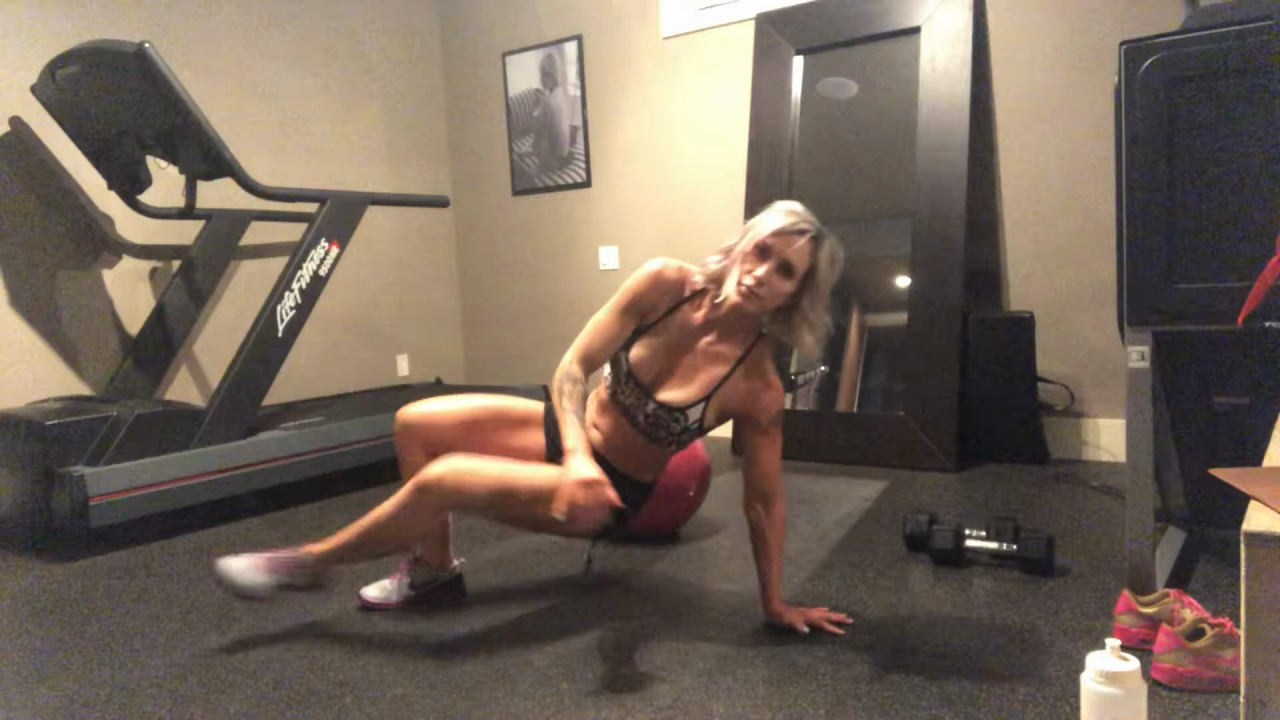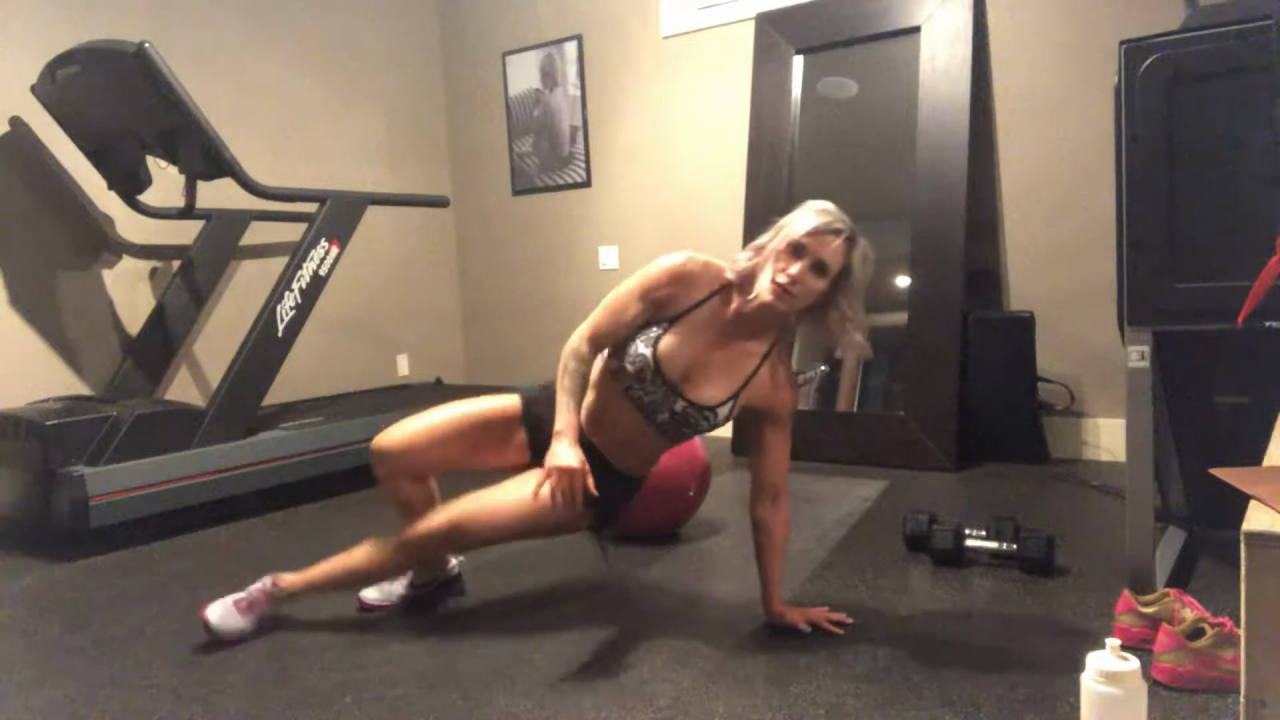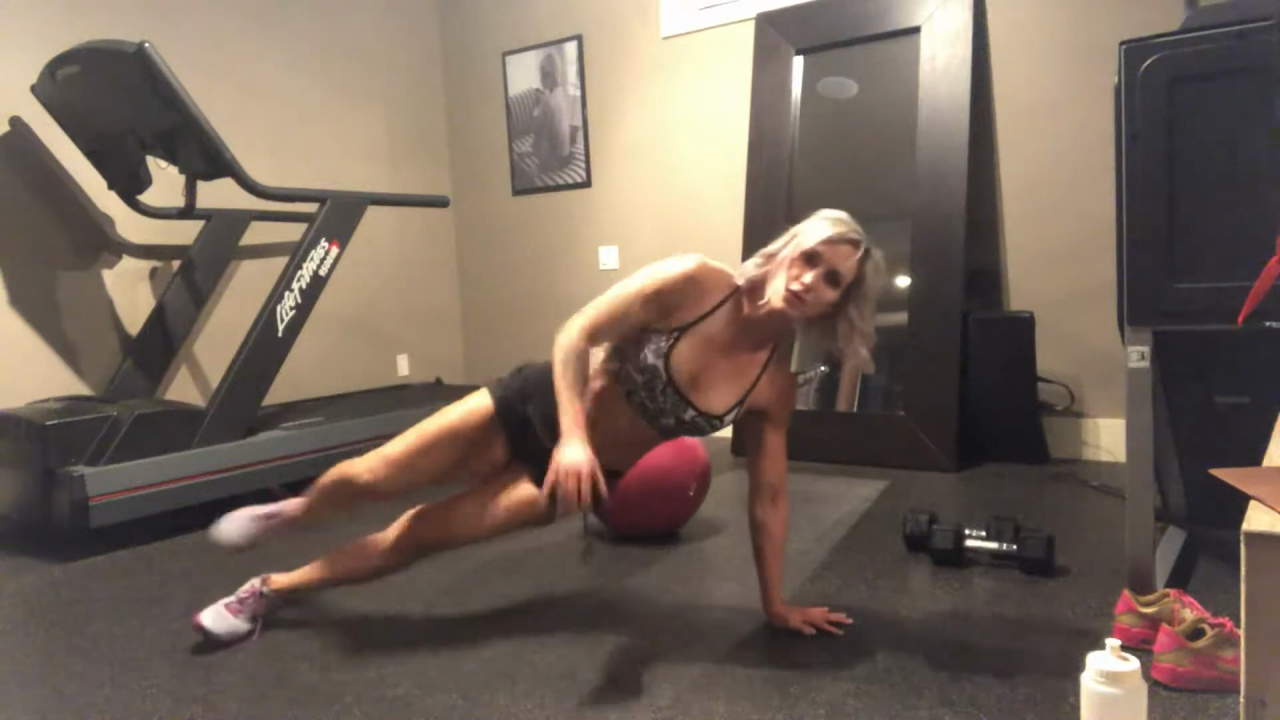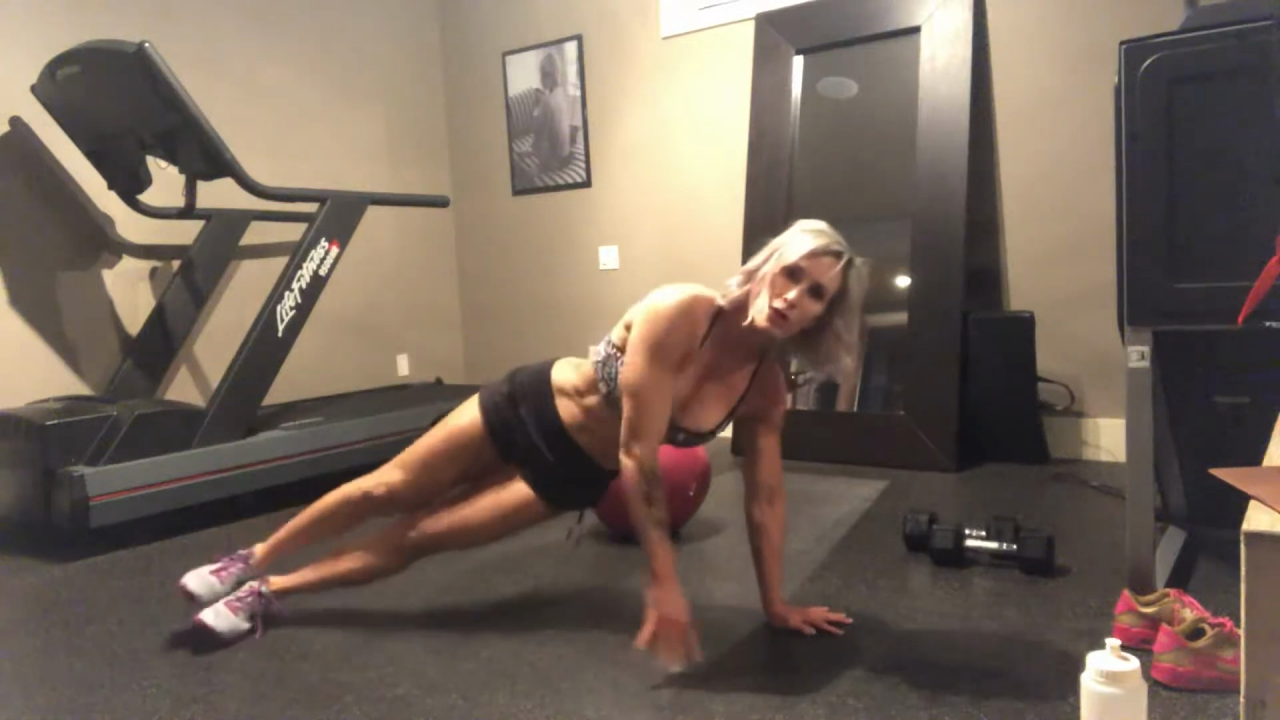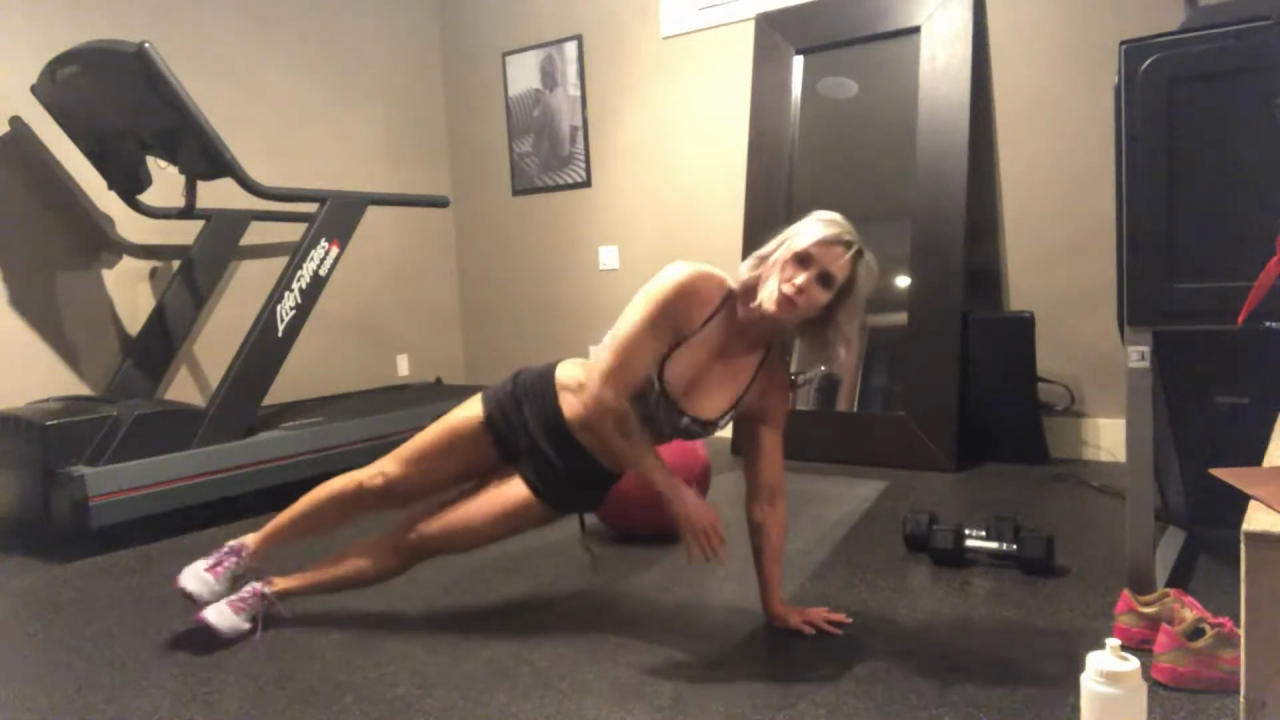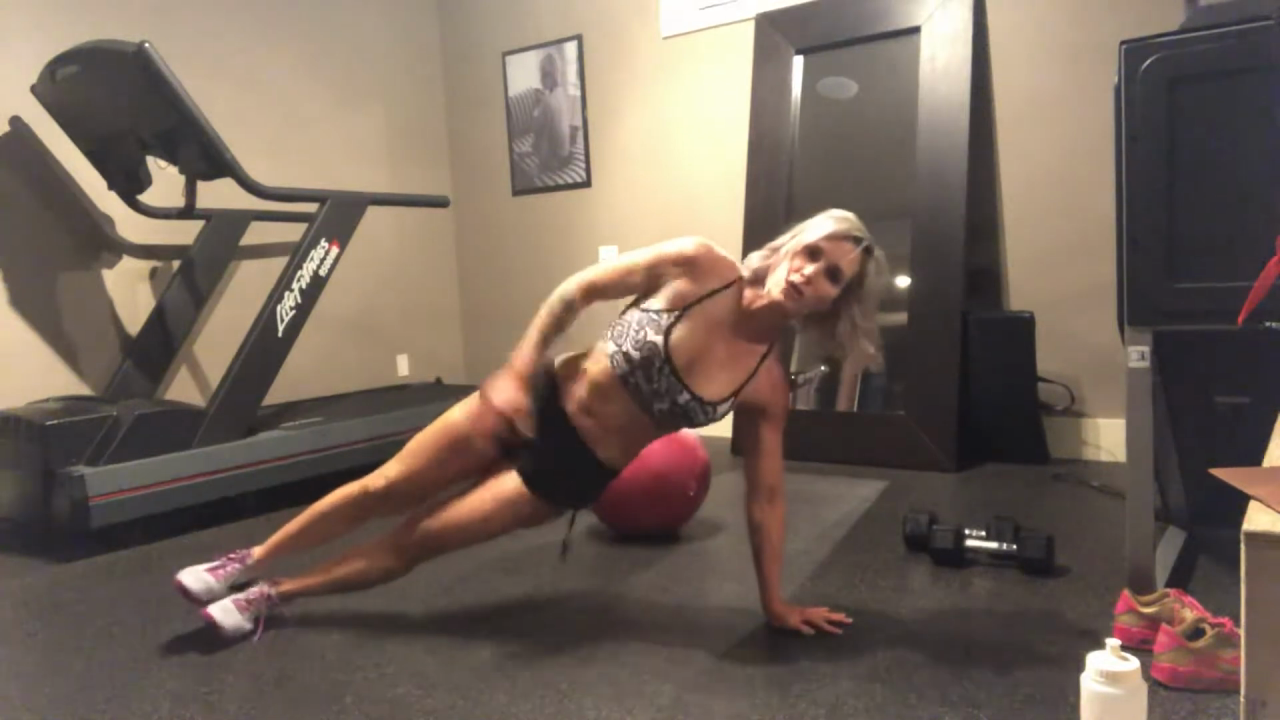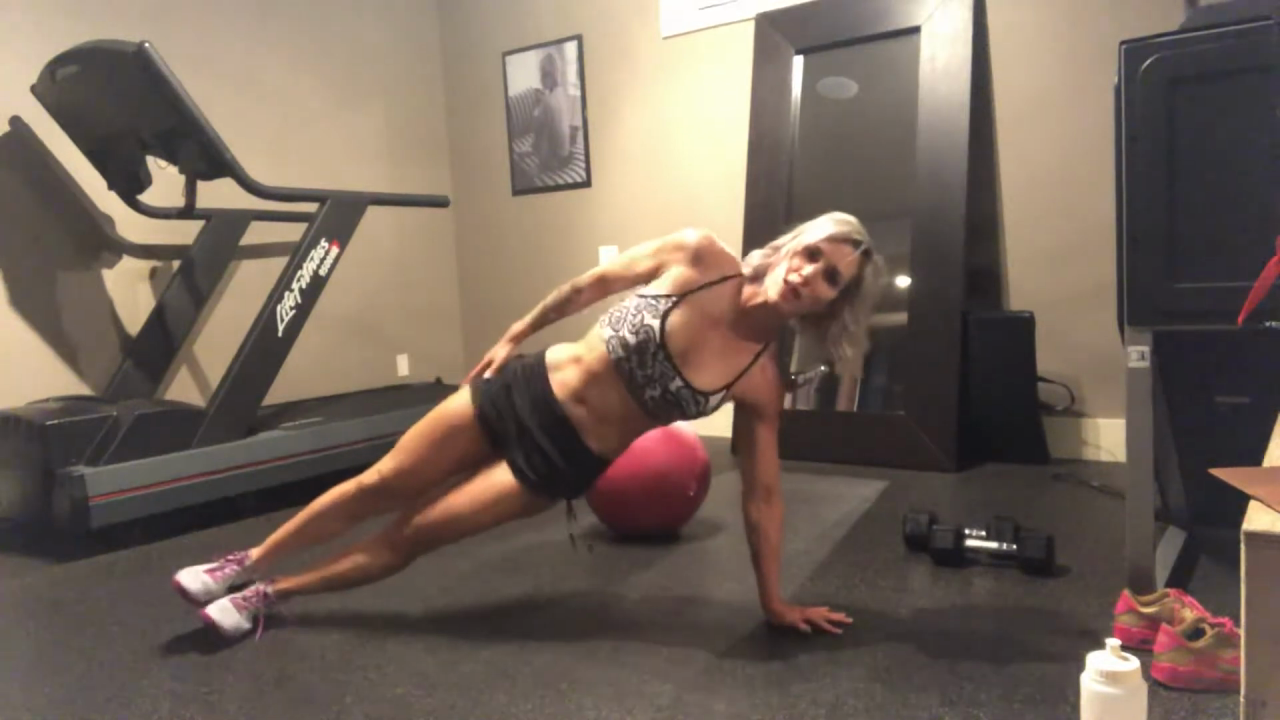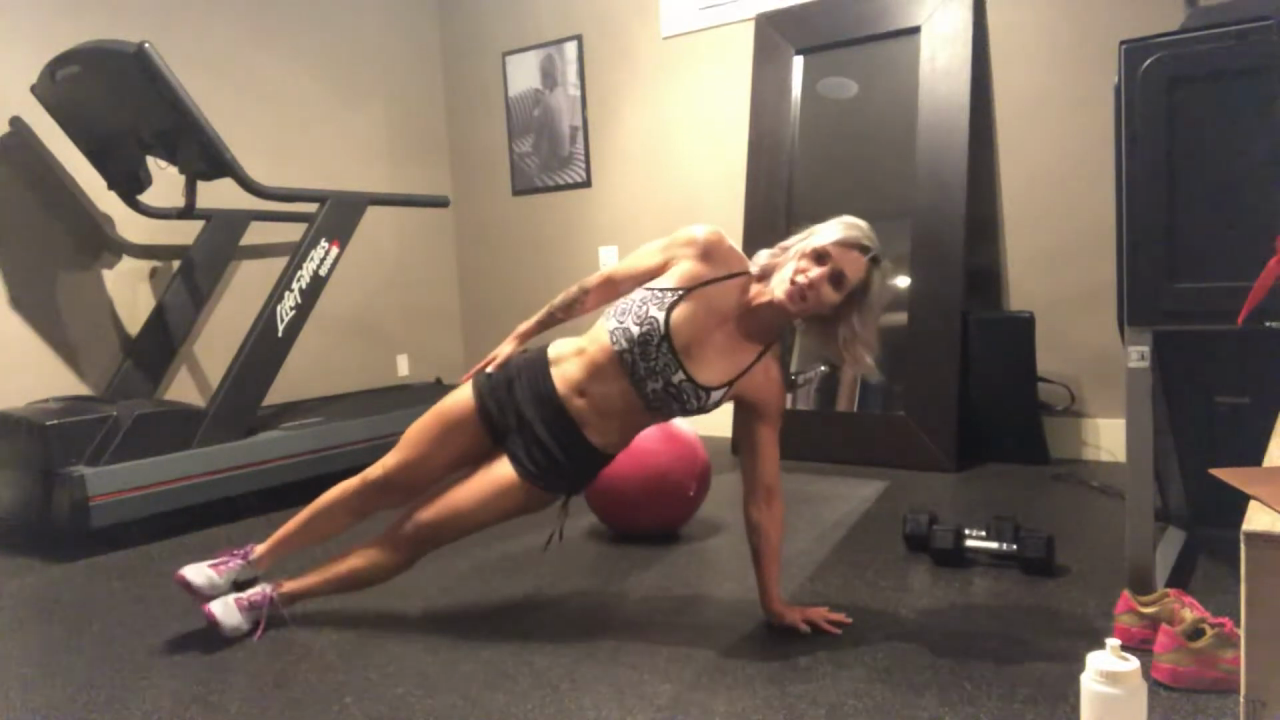
dt=0.3s
person 1, frame 1
left shoulder: (759, 385)
right shoulder: (664, 282)
left elbow: (763, 501)
right elbow: (574, 366)
left wrist: (776, 603)
right wrist: (578, 454)
left hip: (617, 488)
right hip: (573, 430)
left knee: (438, 482)
right knee: (416, 422)
left ankle: (309, 561)
right ankle: (434, 567)
person 1, frame 2
left shoulder: (774, 384)
right shoulder: (686, 277)
left elbow: (769, 498)
right elbow: (580, 345)
left wrist: (776, 603)
right wrist: (564, 436)
left hip: (605, 482)
right hip: (560, 415)
left knee: (428, 529)
right knee: (392, 449)
left ankle: (279, 590)
right ankle: (433, 571)
person 1, frame 3
left shoulder: (775, 385)
right shoulder: (696, 282)
left elbow: (768, 498)
right elbow: (576, 335)
left wrist: (775, 603)
right wrist: (570, 436)
left hip: (585, 465)
right hip: (541, 401)
left knee: (422, 534)
right knee: (377, 476)
left ankle: (272, 588)
right ankle: (291, 512)
person 1, frame 4
left shoulder: (766, 392)
right shoulder: (681, 311)
left elbow: (764, 500)
right elbow: (638, 457)
left wrist: (776, 604)
right wrist: (664, 581)
left hip: (575, 473)
right hip: (533, 407)
left knee: (418, 536)
right knee: (388, 490)
left ankle: (267, 592)
right ankle: (256, 557)
person 1, frame 5
left shoulder: (769, 389)
right shoulder: (691, 287)
left elbow: (766, 498)
right elbow: (602, 394)
left wrist: (775, 604)
right wrist: (678, 496)
left hip: (577, 475)
right hip: (537, 405)
left knee: (418, 539)
right knee: (384, 484)
left ankle: (266, 593)
right ankle: (246, 551)
person 1, frame 6
left shoulder: (768, 384)
right shoulder: (699, 265)
left elbow: (765, 496)
right elbow: (579, 286)
left wrist: (775, 603)
right wrist: (517, 370)
left hip: (573, 470)
right hip: (544, 405)
left knee: (416, 540)
right knee: (385, 491)
left ankle: (271, 595)
right ankle: (253, 560)
person 1, frame 7
left shoulder: (761, 382)
right shoulder: (697, 255)
left elbow: (762, 494)
right elbow: (594, 282)
left wrist: (774, 602)
right wrist: (512, 337)
left hip: (563, 460)
right hip: (525, 391)
left knee: (412, 536)
right knee: (381, 488)
left ankle: (268, 593)
right ankle: (247, 562)
person 1, frame 8
left shoulder: (763, 381)
right shoulder: (706, 252)
left elbow: (763, 493)
right elbow: (601, 285)
left wrist: (774, 600)
right wrist: (520, 335)
left hip: (564, 454)
right hip: (525, 384)
left knee: (414, 533)
right knee: (384, 483)
left ankle: (272, 597)
right ankle: (252, 560)
